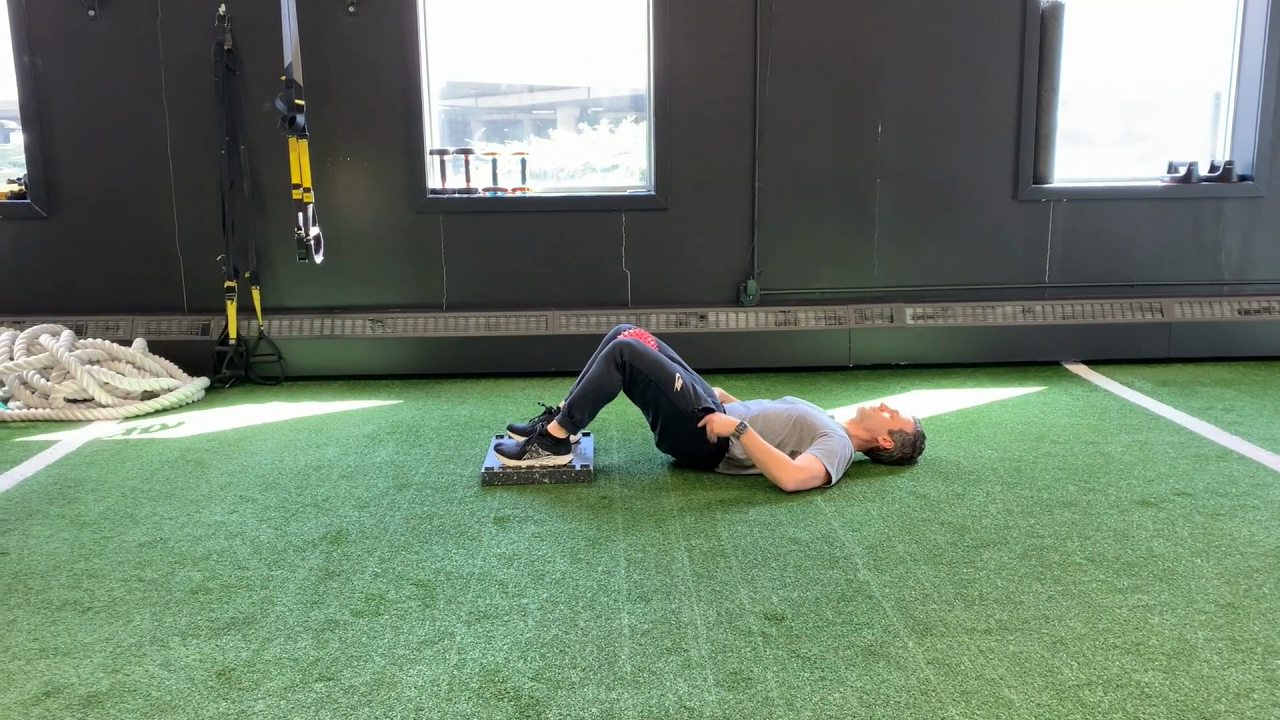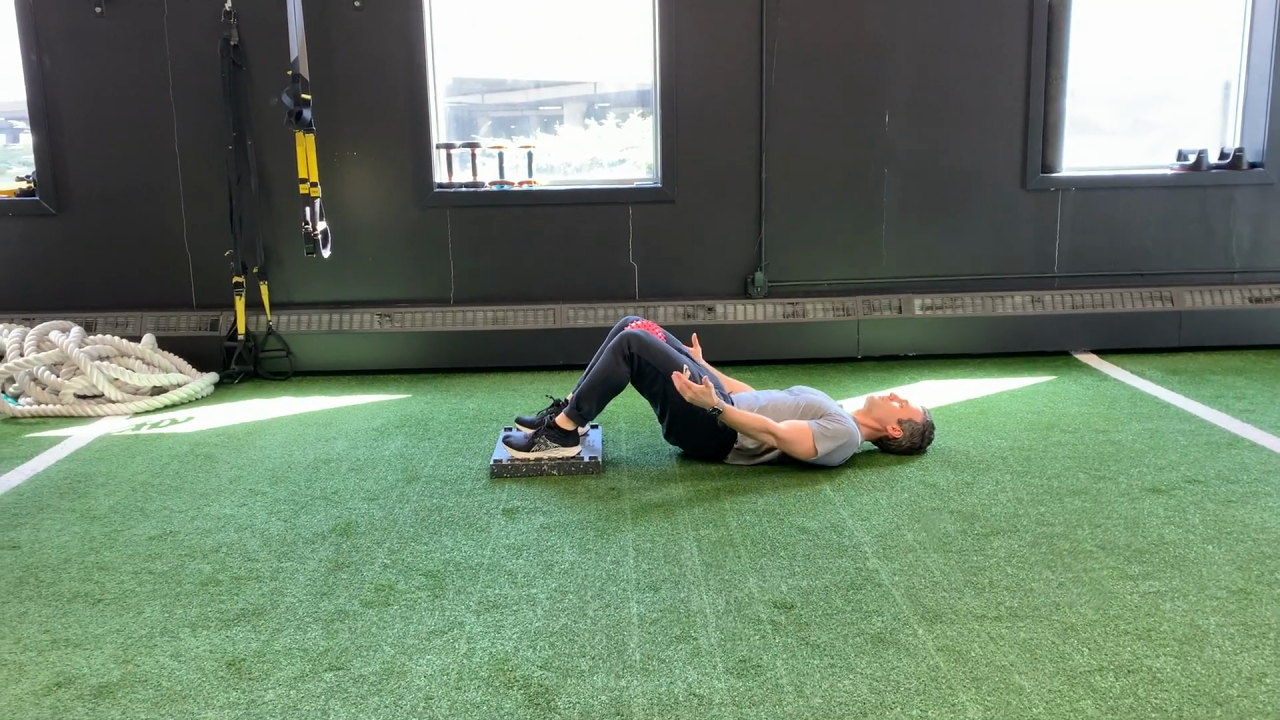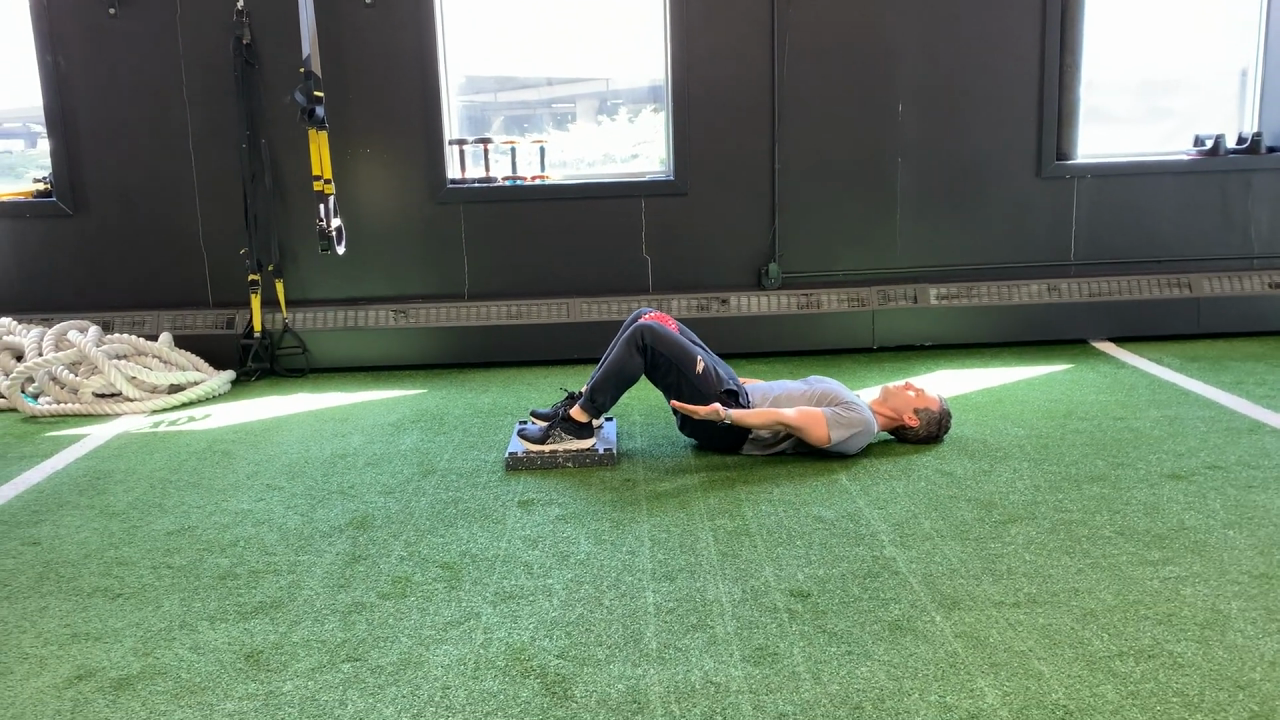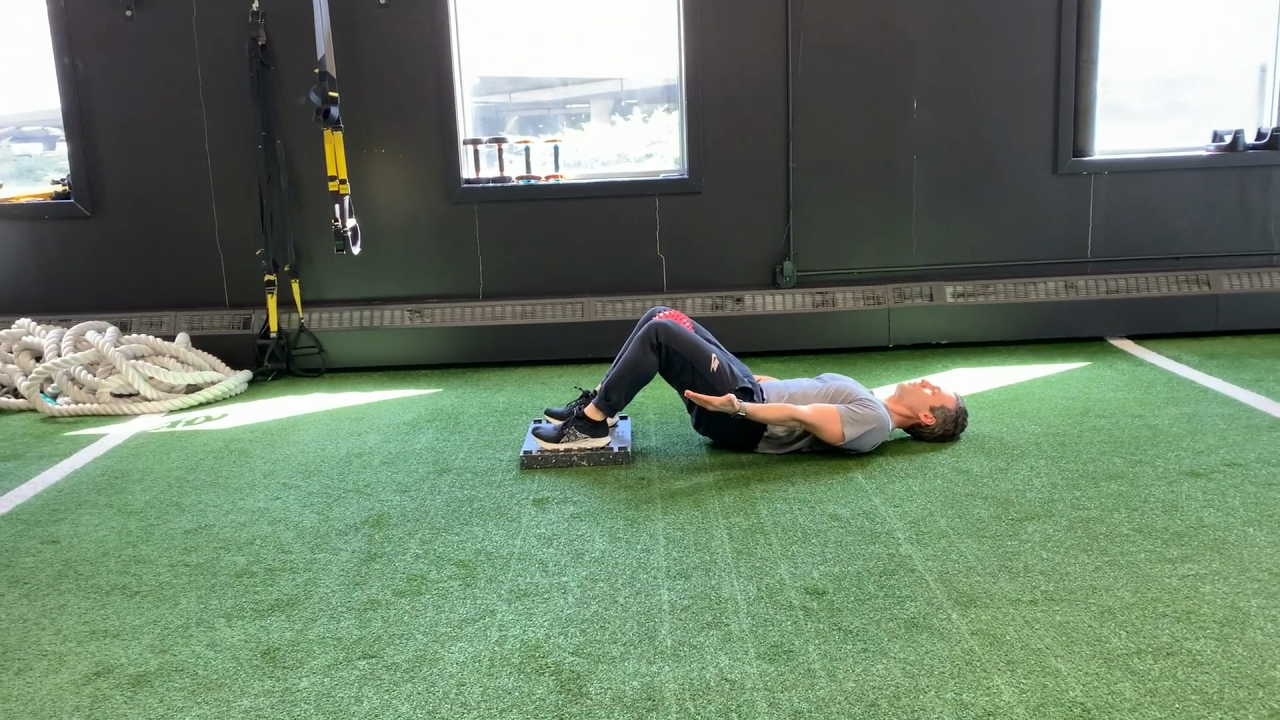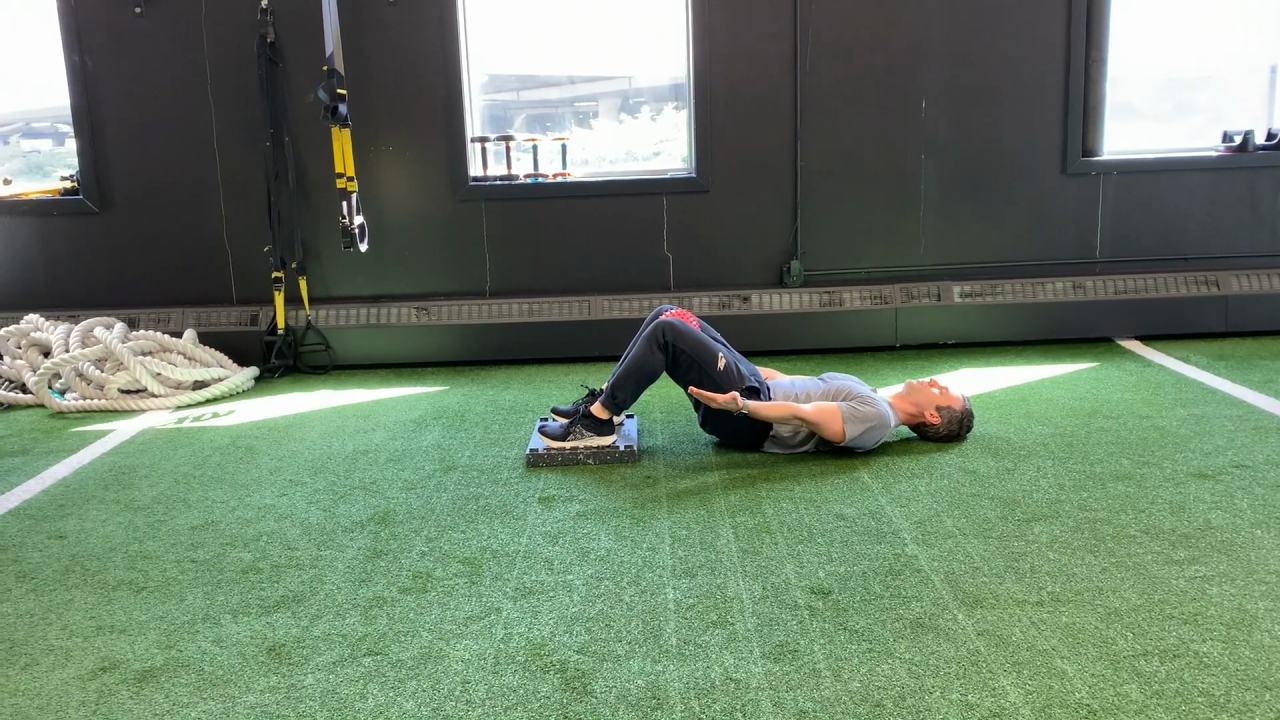
dt=0.4s
person 1, frame 1
left shoulder: (837, 447)
right shoulder: (828, 426)
left elbow: (790, 477)
left wrist: (738, 429)
right wrist: (724, 397)
left hip: (702, 436)
right hip: (714, 415)
left knee: (623, 351)
right knee: (627, 335)
left ankle: (553, 441)
right ankle: (558, 419)
person 1, frame 2
left shoulder: (844, 436)
right shoulder: (835, 416)
left elbow: (774, 435)
left wrist: (713, 405)
right wrist: (704, 367)
left hip: (713, 432)
right hip: (721, 408)
left knee: (632, 343)
right knee: (634, 326)
left ankle: (562, 433)
right ankle: (567, 410)
person 1, frame 3
left shoulder: (859, 425)
right shoulder: (852, 406)
left elbow: (785, 420)
left wrist: (721, 415)
right wrist: (725, 389)
left hip: (731, 424)
right hip: (736, 393)
left knee: (645, 335)
right knee: (648, 319)
left ankle: (577, 424)
right ankle: (582, 403)
person 1, frame 4
left shoulder: (874, 422)
right shoulder: (868, 403)
left elbow: (800, 417)
left wrist: (736, 407)
right wrist: (745, 385)
left hip: (744, 423)
right hip: (750, 391)
left knee: (659, 333)
right knee: (661, 318)
left ankle: (591, 423)
right ankle: (597, 401)
person 1, frame 5
left shoulder: (876, 419)
right shoulder: (870, 398)
left elbow: (803, 414)
left wrist: (739, 405)
right wrist: (755, 373)
left hip: (749, 420)
right hip: (756, 388)
left knee: (666, 332)
right knee: (669, 316)
left ankle: (597, 420)
right ankle: (604, 400)
